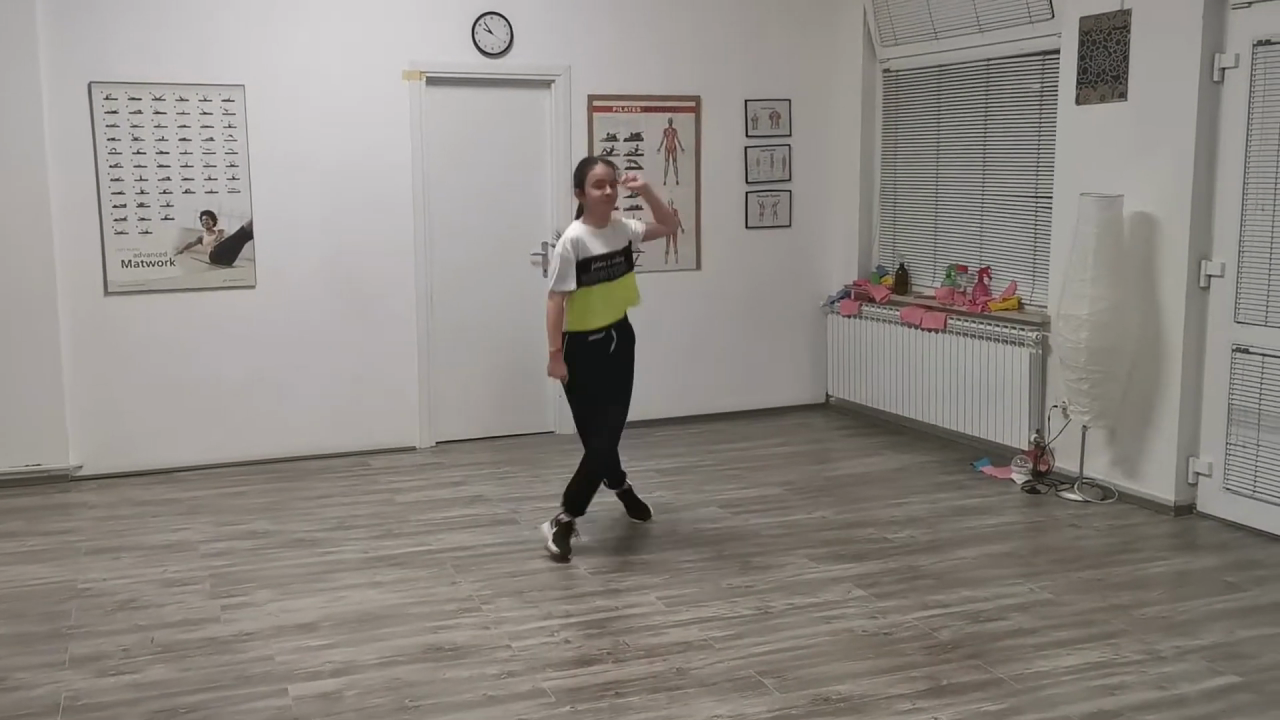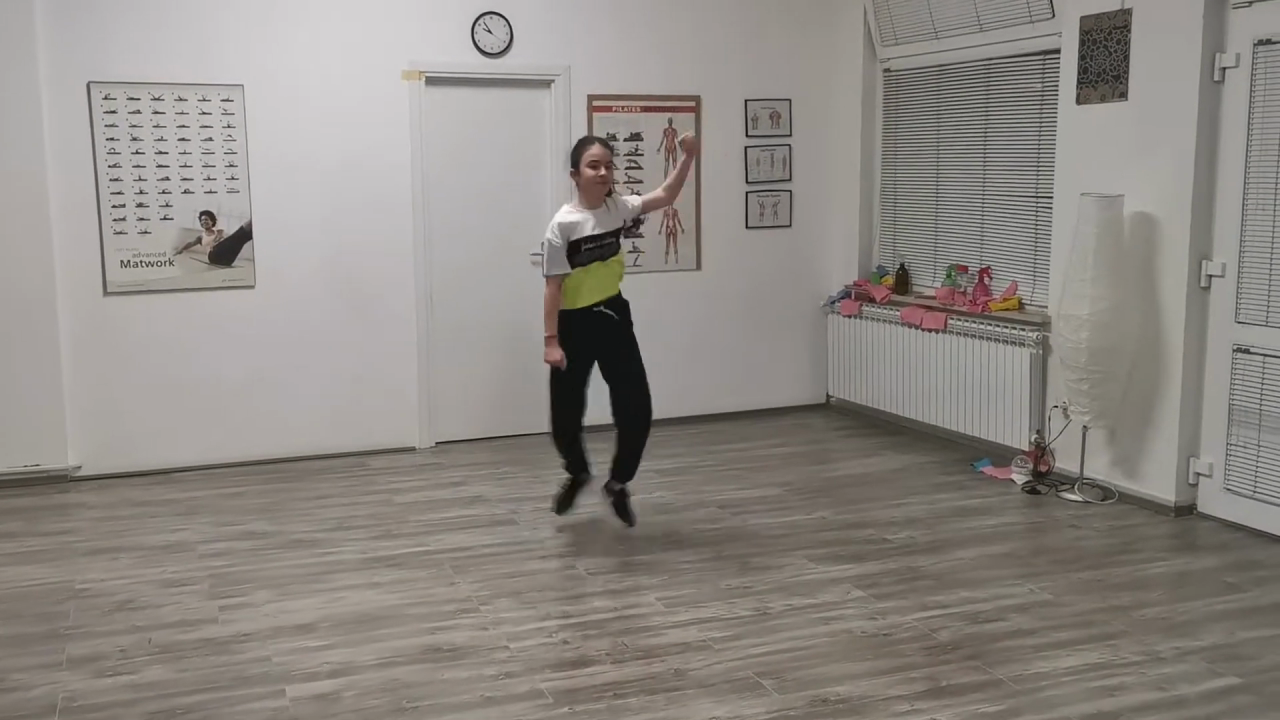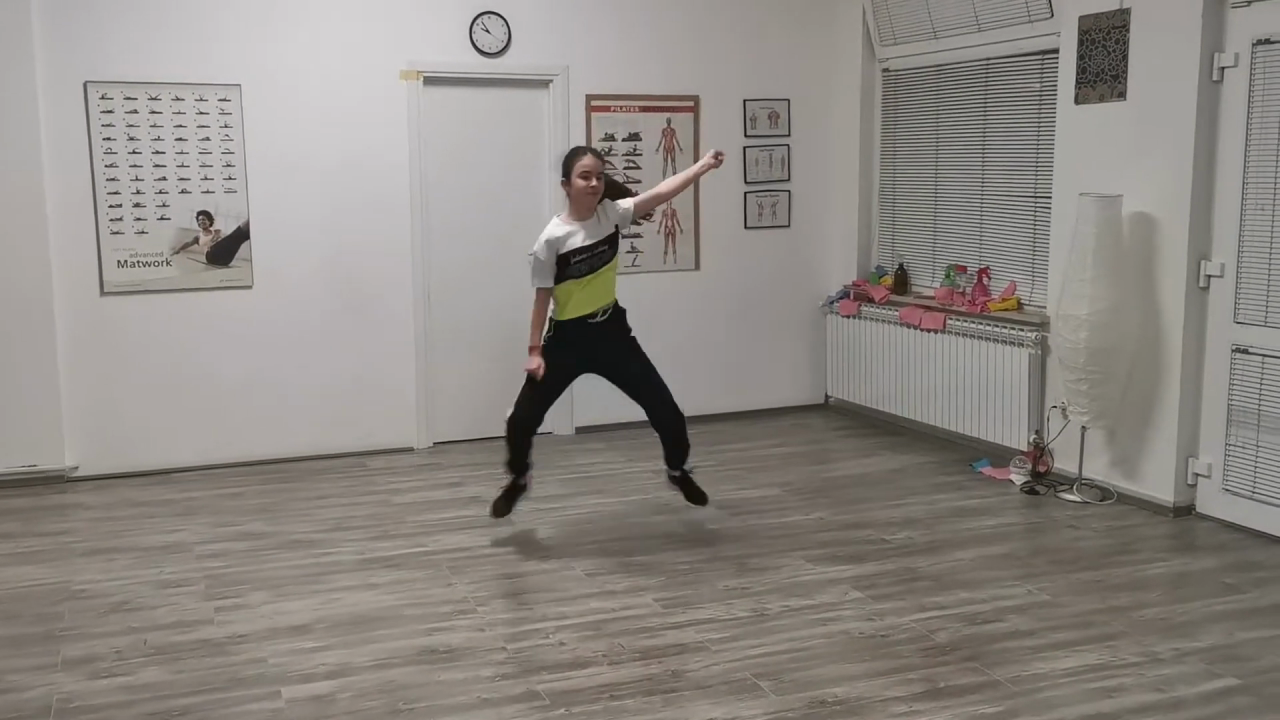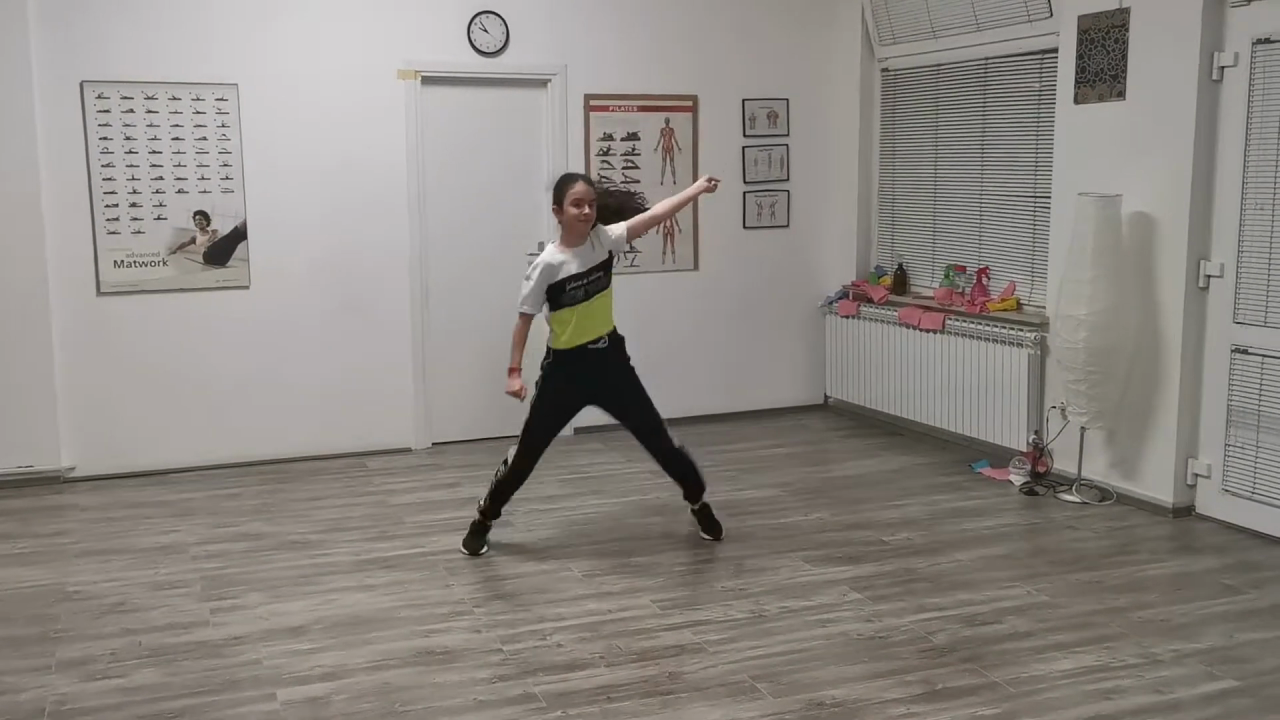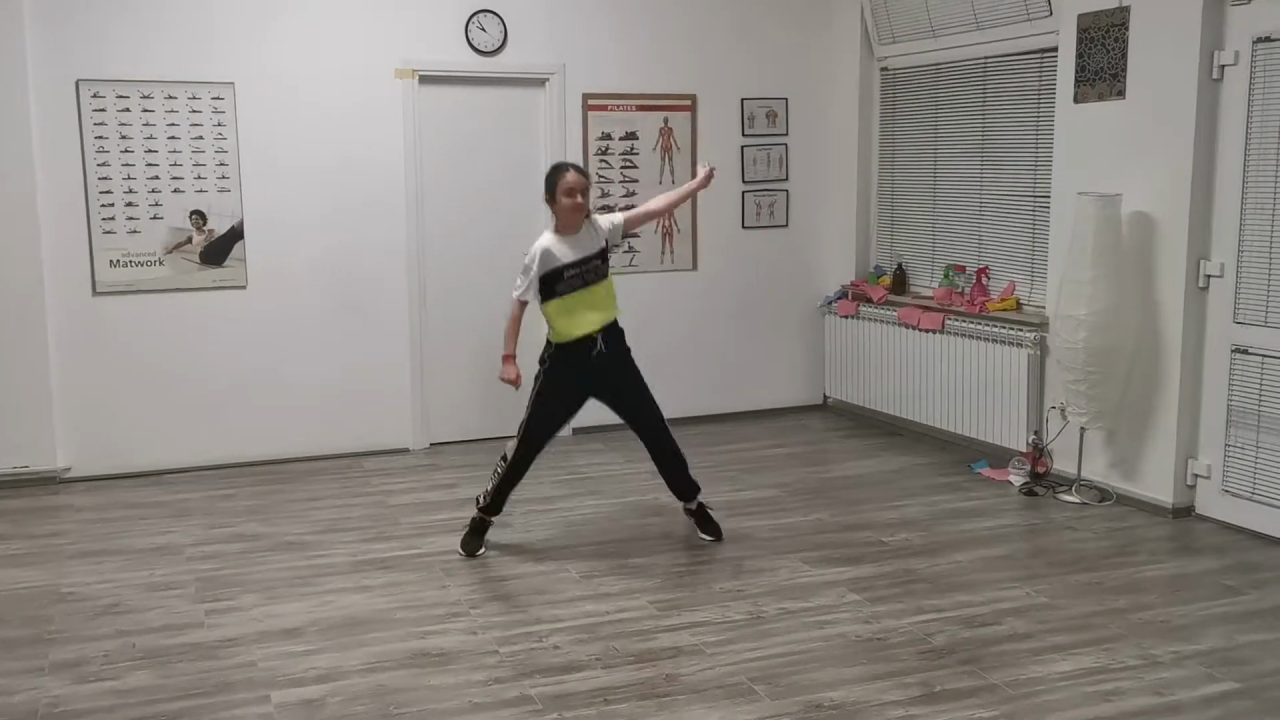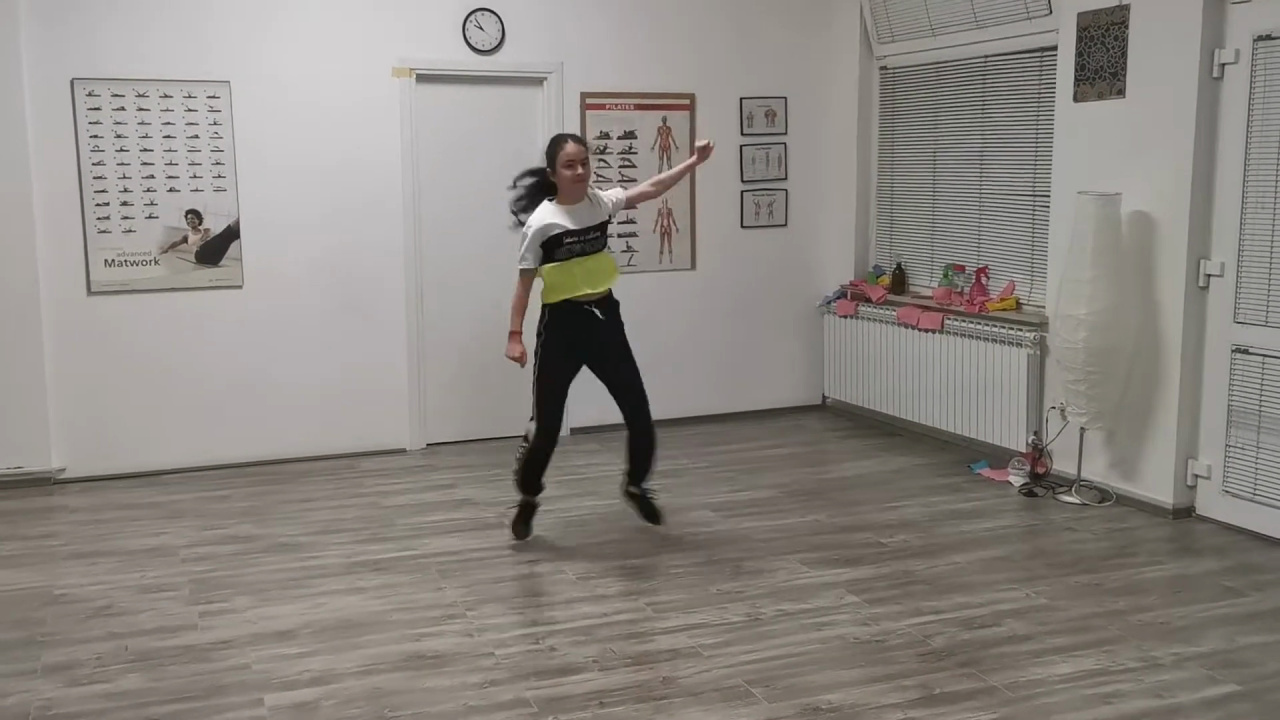
dt=0.1s
person 1, frame 1
left shoulder: (621, 228)
right shoulder: (572, 241)
left elbow: (669, 227)
right elbow: (557, 304)
left wrist: (648, 192)
right wrist: (555, 356)
left hip: (618, 339)
right hip: (578, 347)
left knee: (606, 435)
right knee: (596, 438)
left ankle: (563, 522)
right ankle: (620, 484)
person 1, frame 2
left shoulder: (618, 207)
right shoulder: (562, 225)
left elbow: (666, 196)
right elbow: (553, 286)
left wrist: (687, 158)
right wrist: (551, 340)
left hip: (614, 316)
right hip: (574, 324)
left knee: (636, 411)
right knee: (565, 417)
left ankle: (618, 484)
right ankle: (577, 473)
person 1, frame 3
left shoulder: (613, 213)
right shoulder: (552, 238)
left elbow: (662, 194)
right elbow: (542, 296)
left wrist: (706, 163)
right wrist: (533, 350)
left hip: (612, 329)
right hip: (567, 335)
left knee: (663, 407)
right knee: (523, 419)
left ankle: (677, 470)
right ankle: (517, 479)
person 1, frame 4
left shoulder: (605, 239)
right shoulder: (547, 265)
left elbow: (652, 216)
right elbow: (524, 319)
left wrist: (696, 188)
right wrist: (514, 371)
left hip: (609, 356)
right hip: (565, 366)
left knee: (657, 437)
right knee: (528, 449)
left ankle: (696, 502)
right ankle: (485, 516)
person 1, frame 5
left shoulder: (600, 229)
right shoulder: (542, 254)
left elbow: (650, 211)
right elbow: (518, 309)
left wrist: (696, 185)
right wrist: (508, 360)
left hip: (610, 348)
right hip: (565, 356)
left knee: (657, 434)
right knee: (526, 444)
left ankle: (692, 502)
right ankle: (484, 515)
person 1, frame 6
left shoulder: (601, 202)
right shoulder: (541, 221)
left elbow: (651, 189)
right elbow: (525, 280)
left wrist: (693, 162)
right wrist: (514, 335)
left hip: (606, 317)
right hip: (561, 326)
left knee: (638, 412)
right knee: (546, 420)
left ankle: (637, 485)
right ankle: (527, 498)
